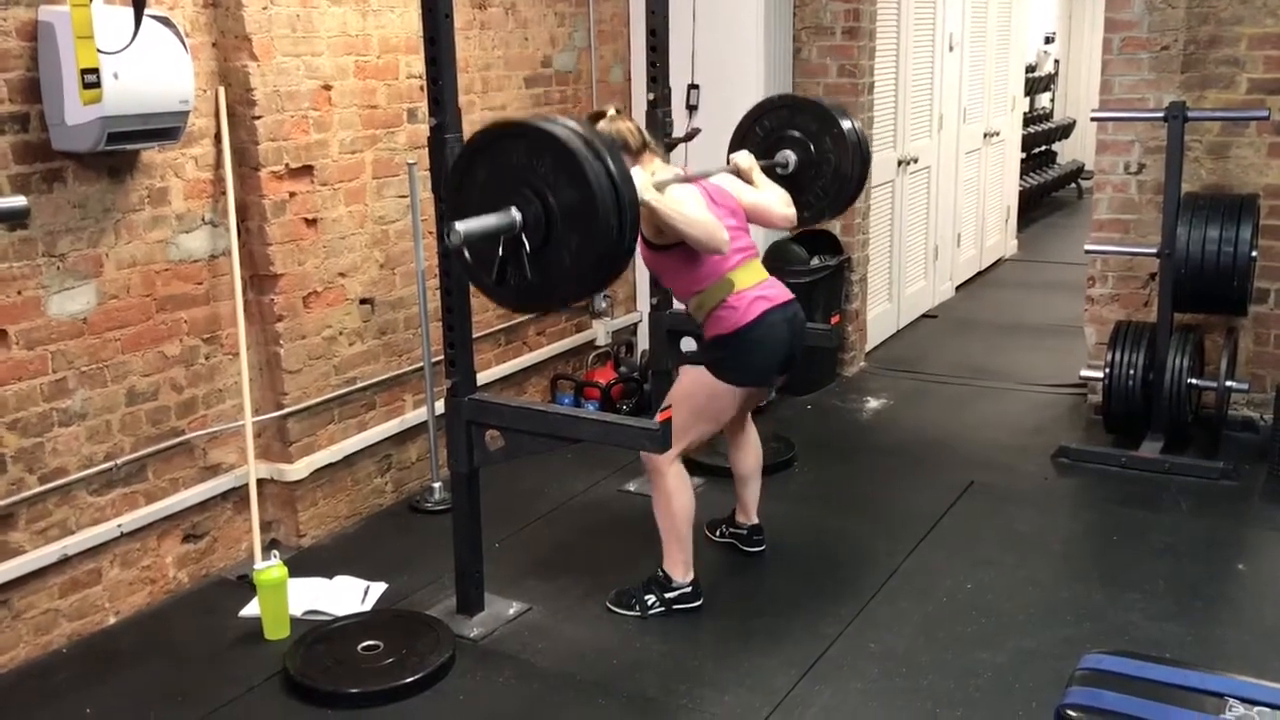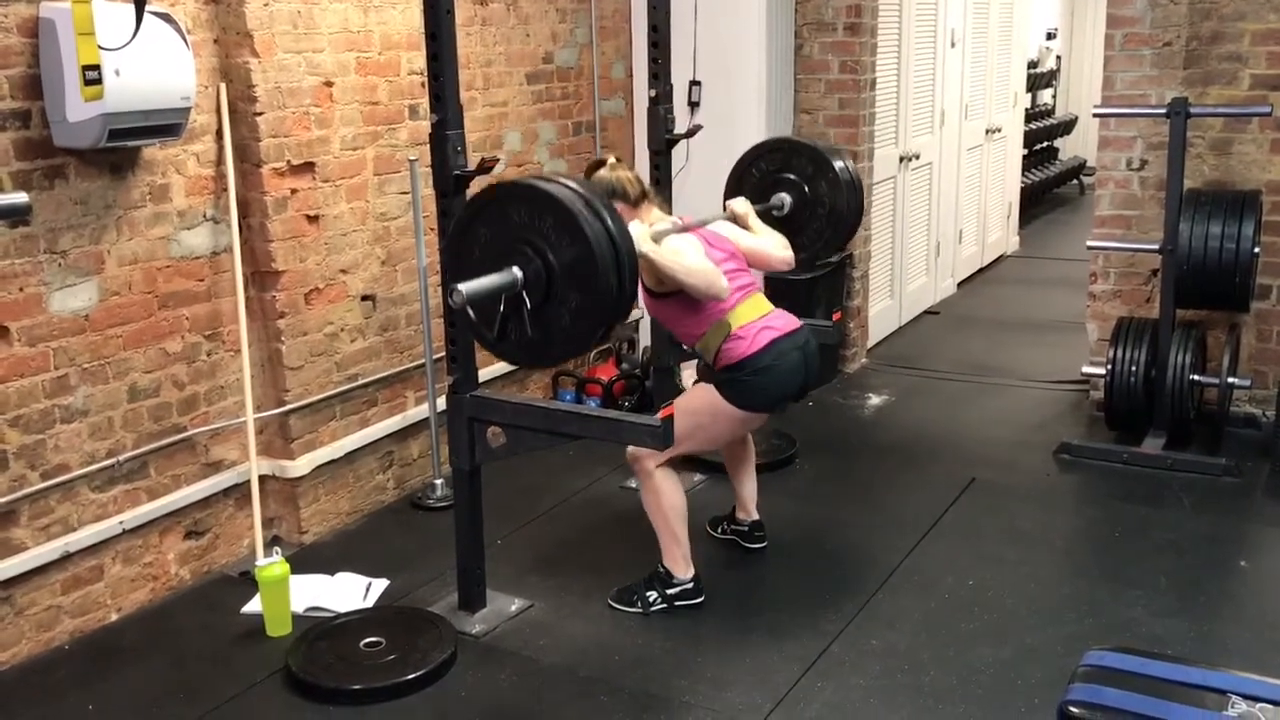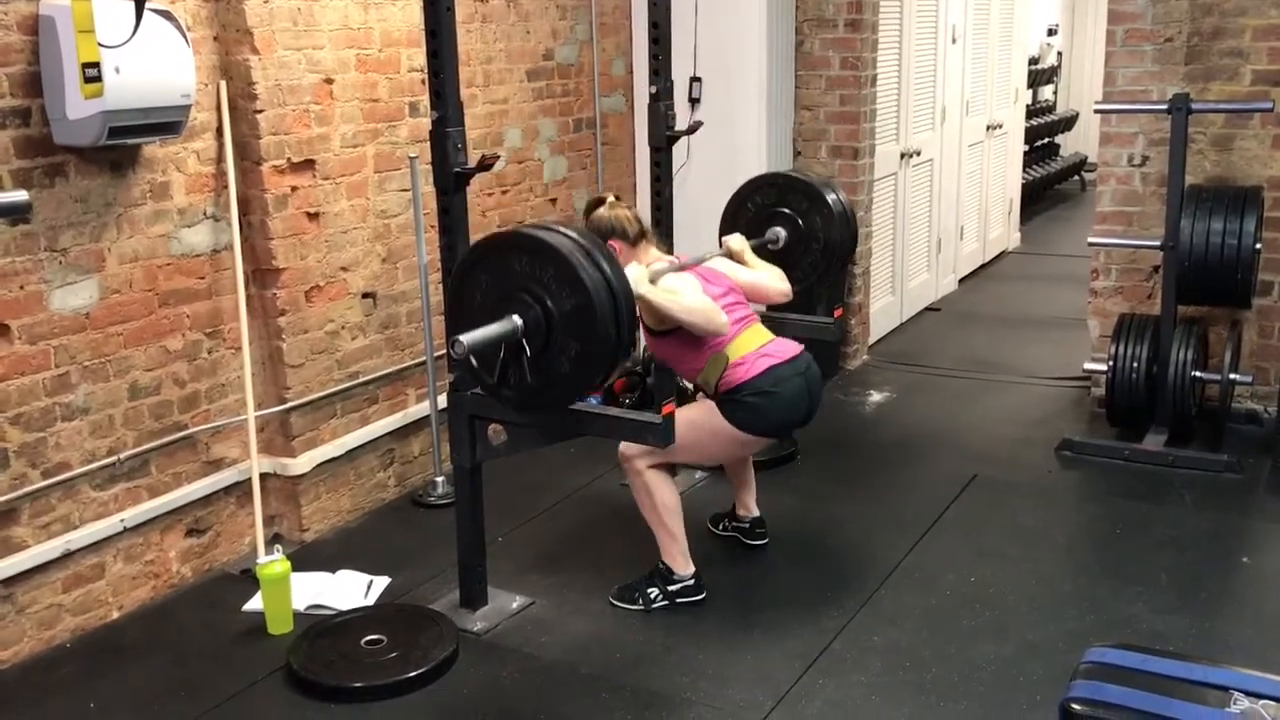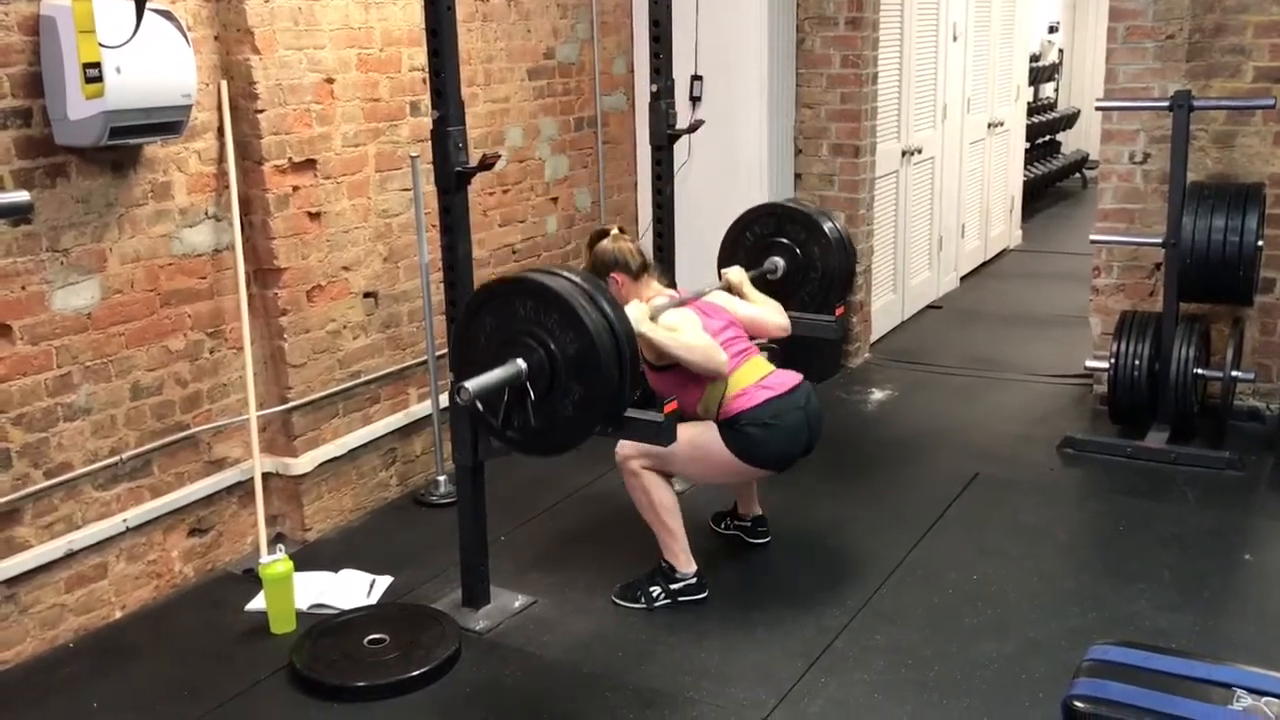
dt=0.3s
person 1, frame 1
left shoulder: (663, 200)
right shoulder: (715, 180)
left elbow: (716, 240)
right elbow: (787, 214)
left wrist: (648, 199)
right wrist: (752, 171)
left hip: (744, 335)
right hip: (784, 318)
left knee: (661, 452)
right knee: (735, 417)
left ankle: (677, 583)
right ankle: (746, 524)
person 1, frame 2
left shoulder: (660, 247)
right shoulder: (709, 228)
left elbow: (716, 286)
right elbow: (784, 257)
left wrist: (644, 250)
right wrist: (749, 216)
left hip: (764, 368)
right hip: (798, 348)
left knee: (647, 453)
right knee: (725, 414)
left ankle: (679, 581)
right ankle: (747, 521)
person 1, frame 3
left shoulder: (659, 284)
right shoulder: (706, 263)
left elbow: (714, 322)
right elbow: (781, 290)
left wrist: (643, 292)
right wrist: (744, 252)
left hip: (768, 395)
right hip: (801, 374)
left knee: (638, 453)
right knee: (723, 419)
left ankle: (680, 577)
right ankle: (748, 518)
person 1, frame 4
left shoulder: (656, 319)
right shoulder: (705, 298)
left elbow: (716, 362)
right elbow: (780, 325)
left wrist: (642, 329)
right wrist: (743, 286)
left hip: (770, 430)
right hip: (802, 408)
left knee: (634, 455)
right knee: (715, 427)
left ankle: (682, 576)
right ankle: (749, 518)
